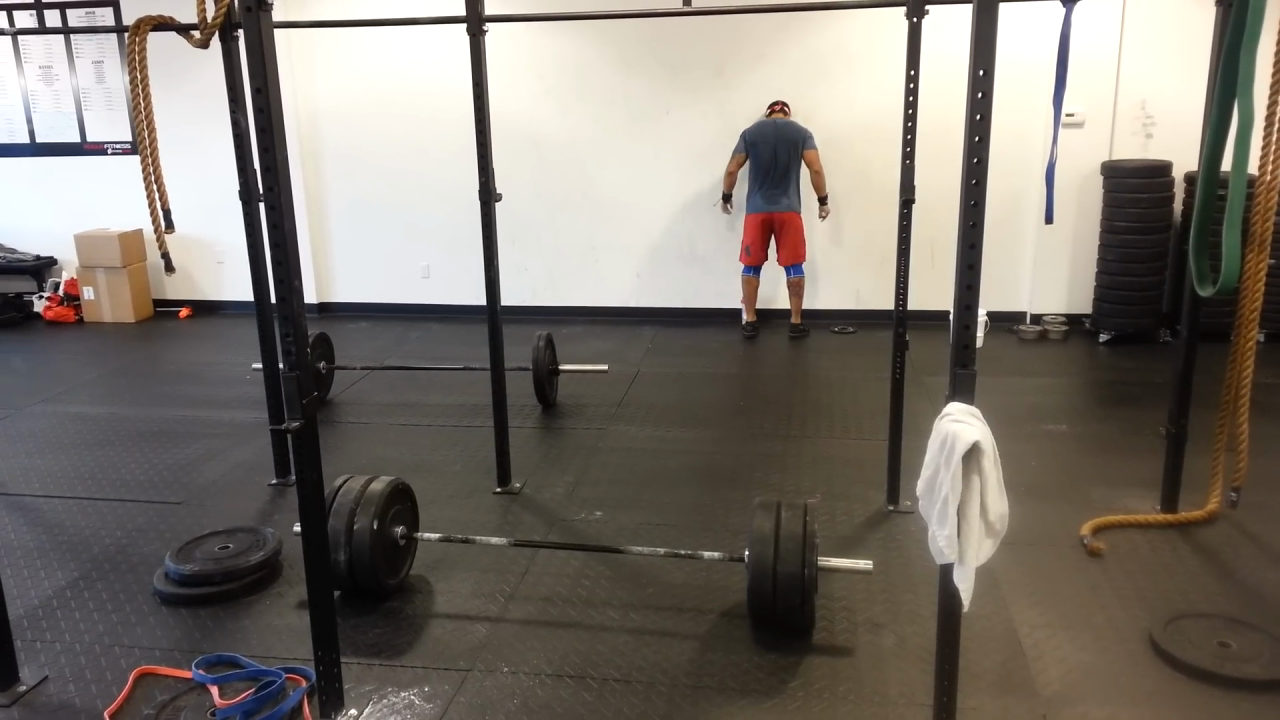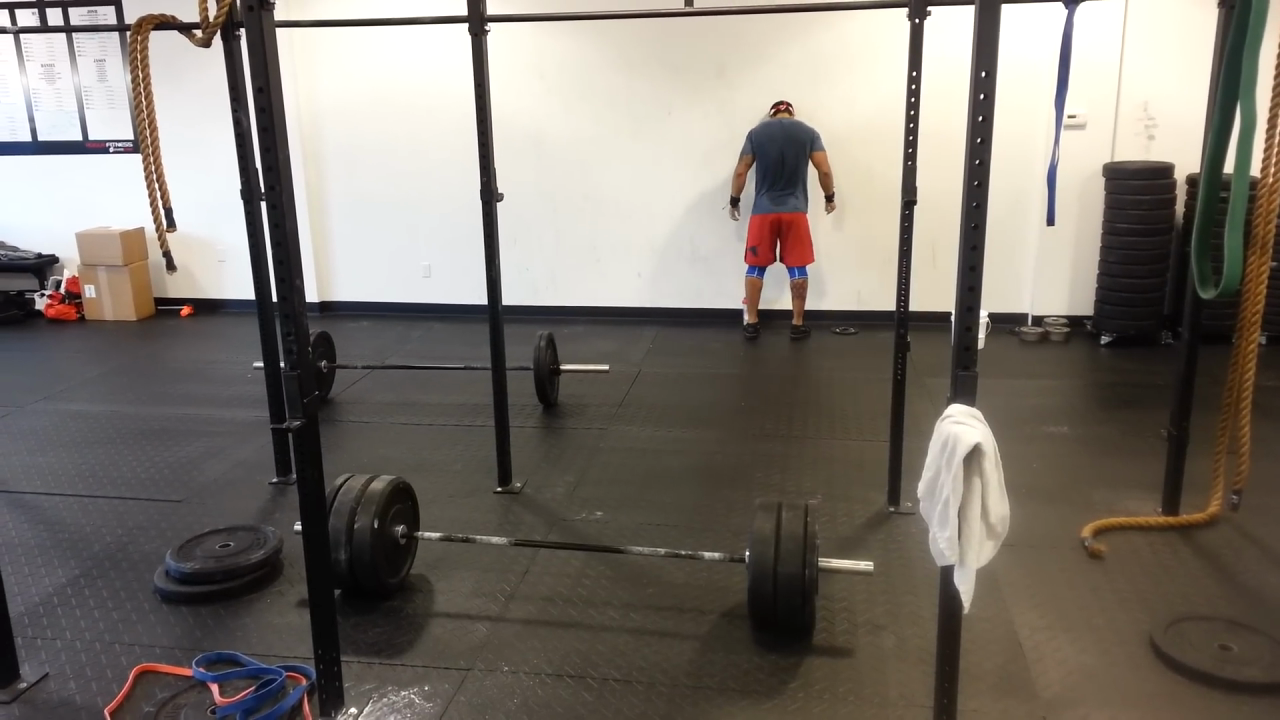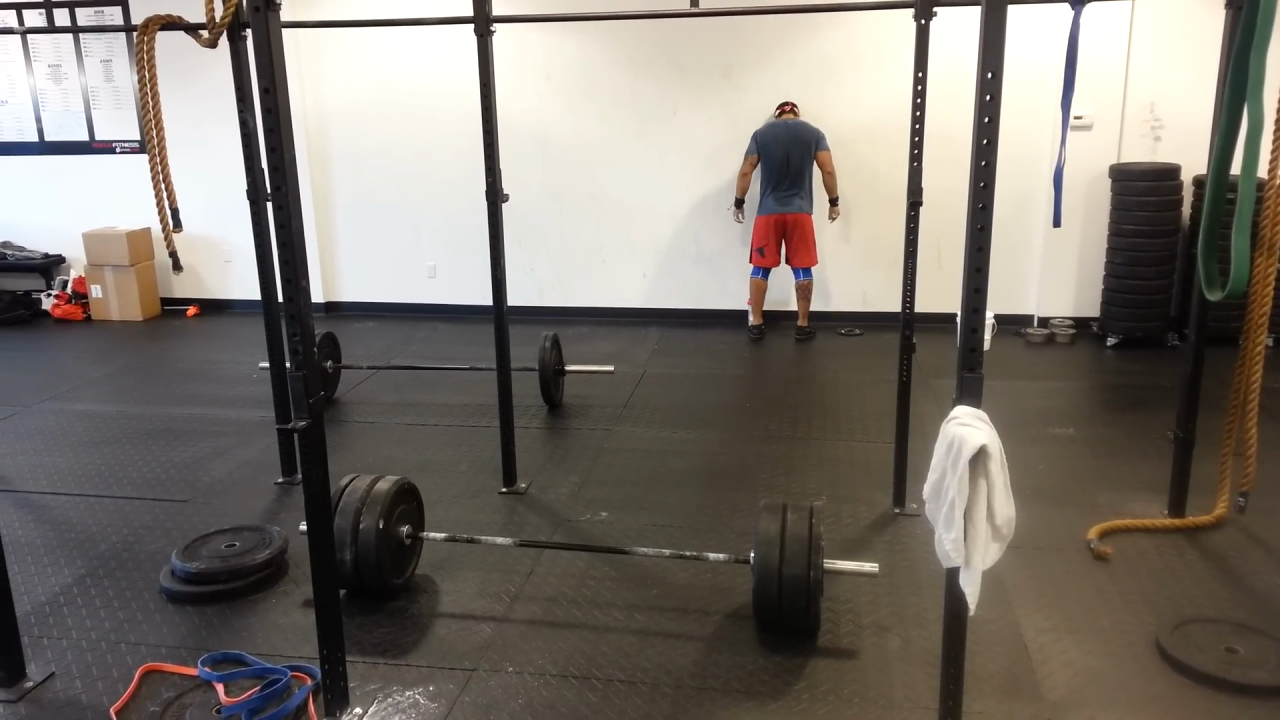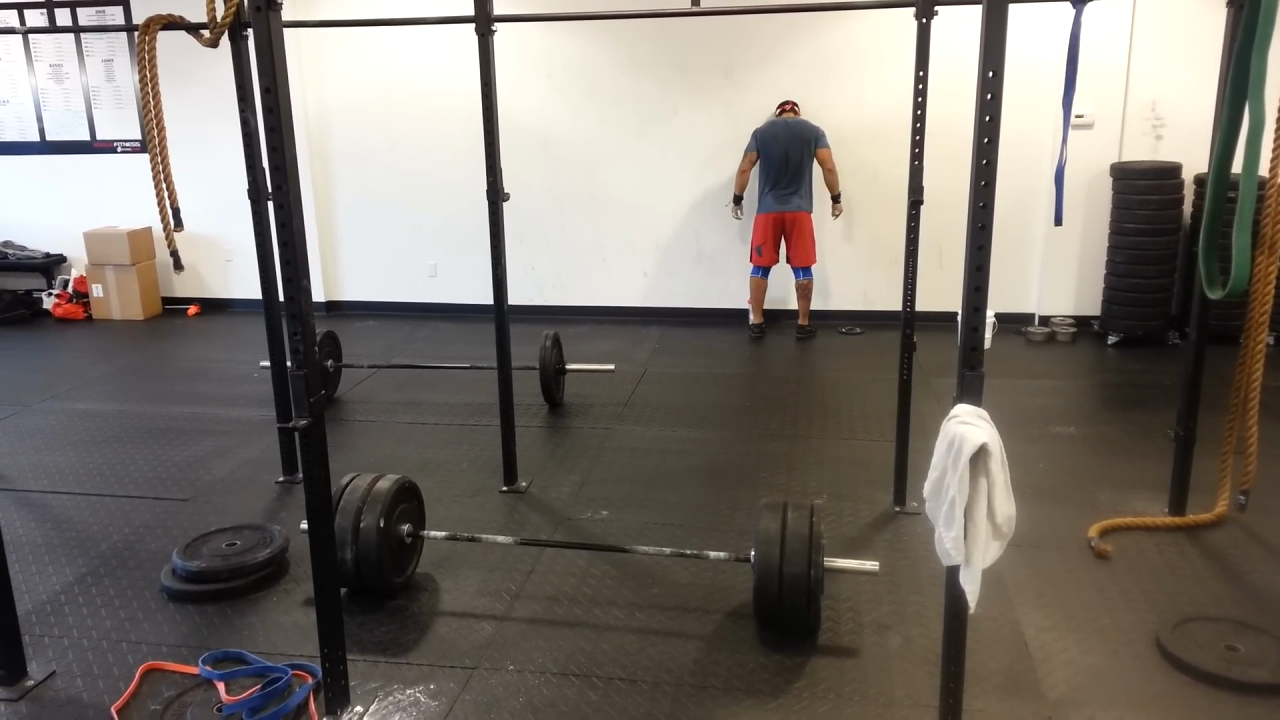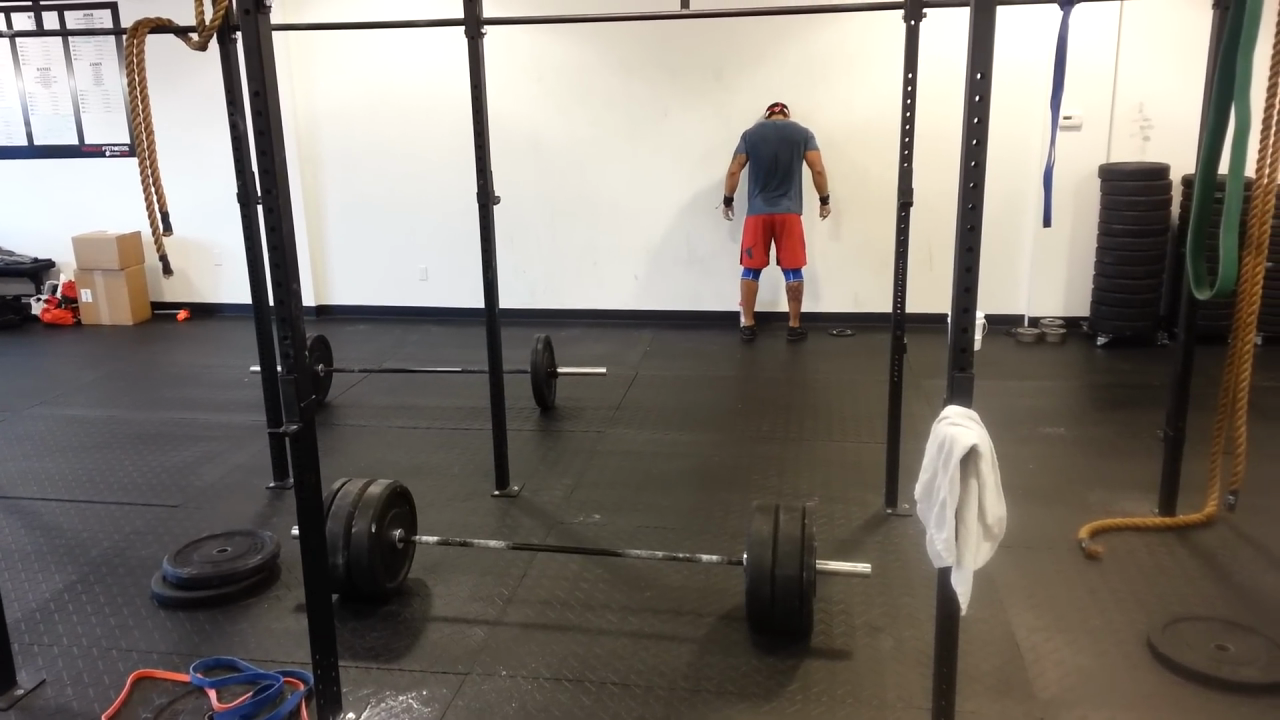
dt=0.3s
person 1, frame 1
left shoulder: (750, 132)
right shoulder: (801, 132)
left elbow: (732, 169)
right elbow: (816, 169)
left wrist: (726, 197)
right wrist: (823, 201)
left hip: (757, 210)
right hip: (788, 210)
left knee: (751, 264)
right knee: (794, 265)
left ankle: (750, 321)
right ankle: (796, 323)
person 1, frame 2
left shoulder: (756, 133)
right shoulder: (808, 133)
left elbow: (740, 172)
right elbow: (824, 170)
left wrist: (734, 202)
right wrist: (830, 198)
left hip: (763, 211)
right hip: (795, 211)
left knee: (756, 266)
right knee: (797, 267)
left ankle: (751, 323)
right ankle: (798, 324)
person 1, frame 3
left shoulder: (761, 134)
right shoulder: (814, 133)
left elbow: (746, 171)
right elbow: (828, 171)
left wrist: (738, 203)
right wrist: (833, 202)
left hip: (768, 212)
right hip: (800, 212)
left knee: (760, 267)
right knee: (803, 268)
left ankle: (756, 324)
right ankle: (802, 326)
person 1, frame 4
left shoulder: (761, 132)
right shoulder: (813, 131)
left elbow: (744, 168)
right elbow: (828, 167)
left wrist: (737, 200)
right wrist: (836, 199)
left hip: (767, 210)
right hip: (799, 210)
left knee: (760, 266)
right knee: (802, 267)
left ankle: (756, 323)
right ankle: (803, 324)
person 1, frame 5
left shoulder: (750, 134)
right shoulder: (803, 133)
left elbow: (734, 170)
right elbow: (818, 169)
left wrist: (727, 201)
right wrist: (824, 200)
left hip: (757, 212)
right hip: (788, 212)
left knee: (751, 268)
right knee: (793, 270)
left ankle: (748, 325)
right ankle: (794, 326)
